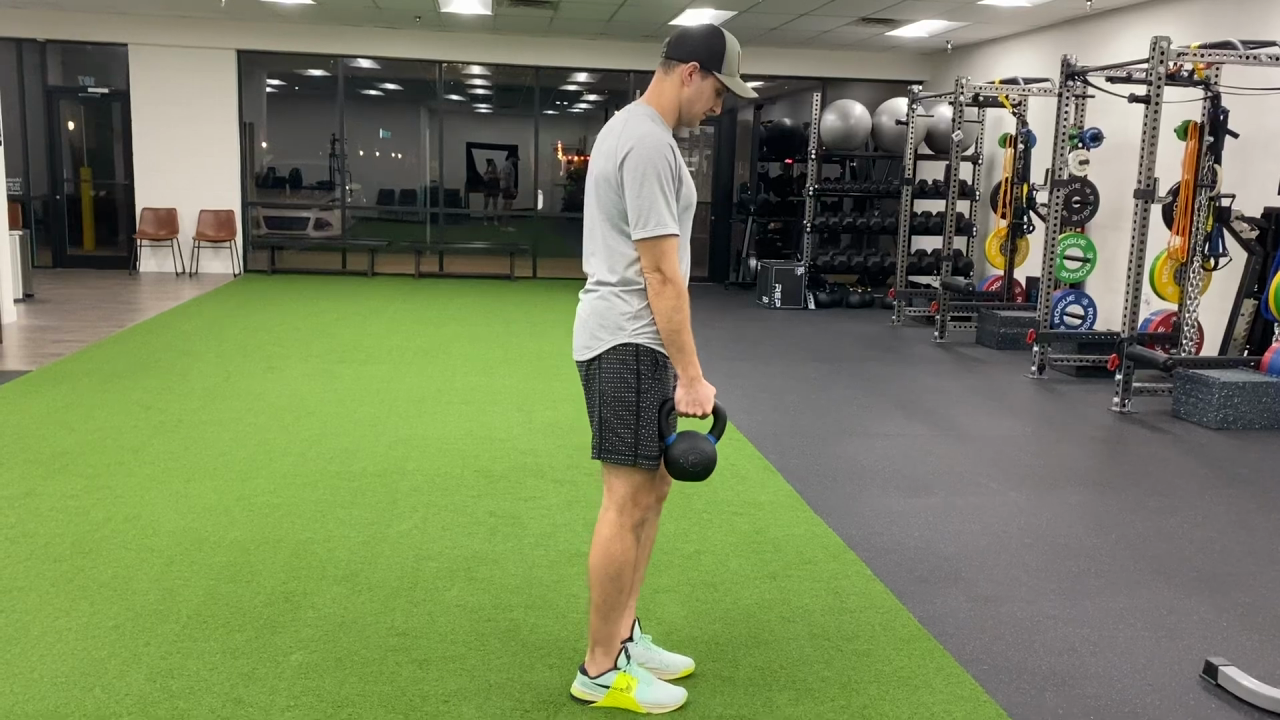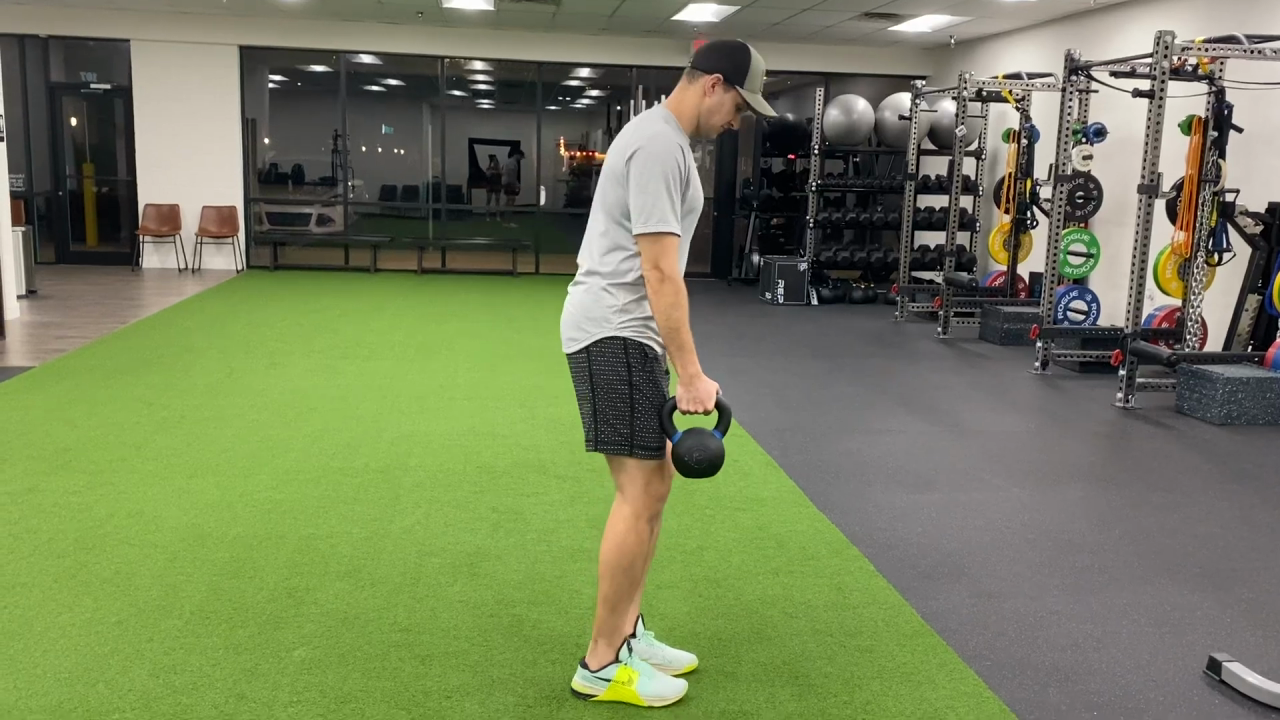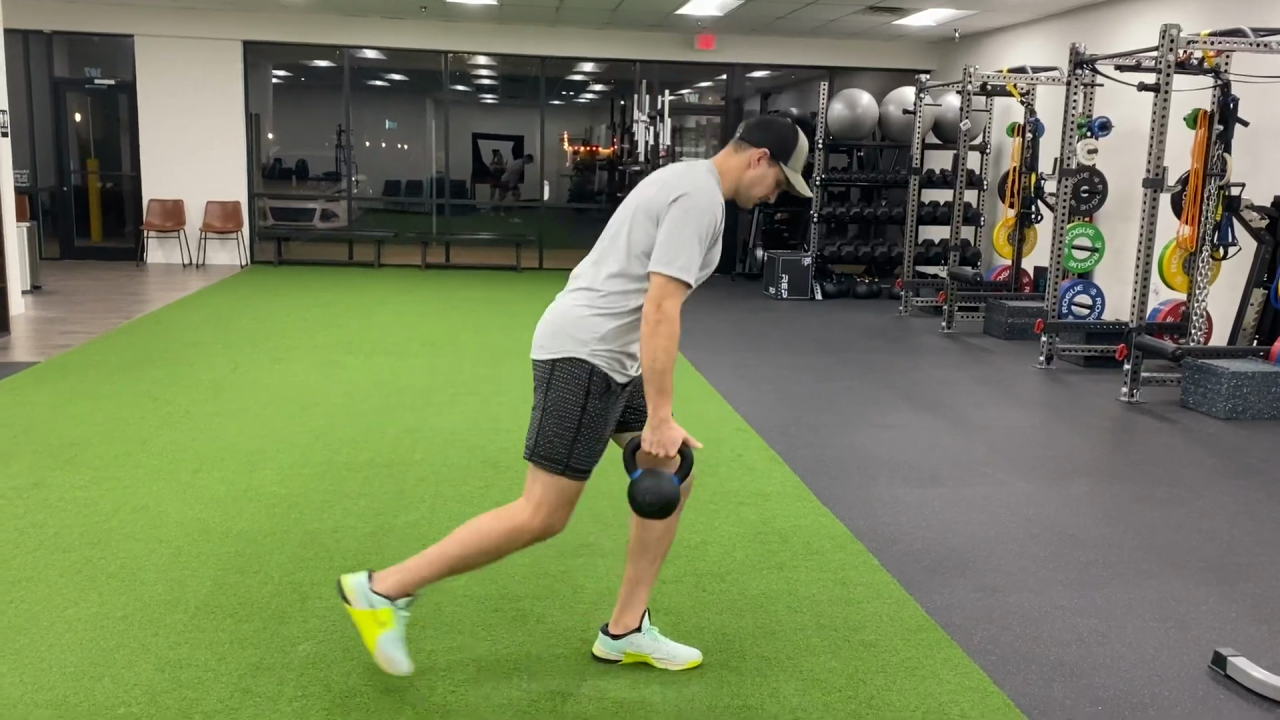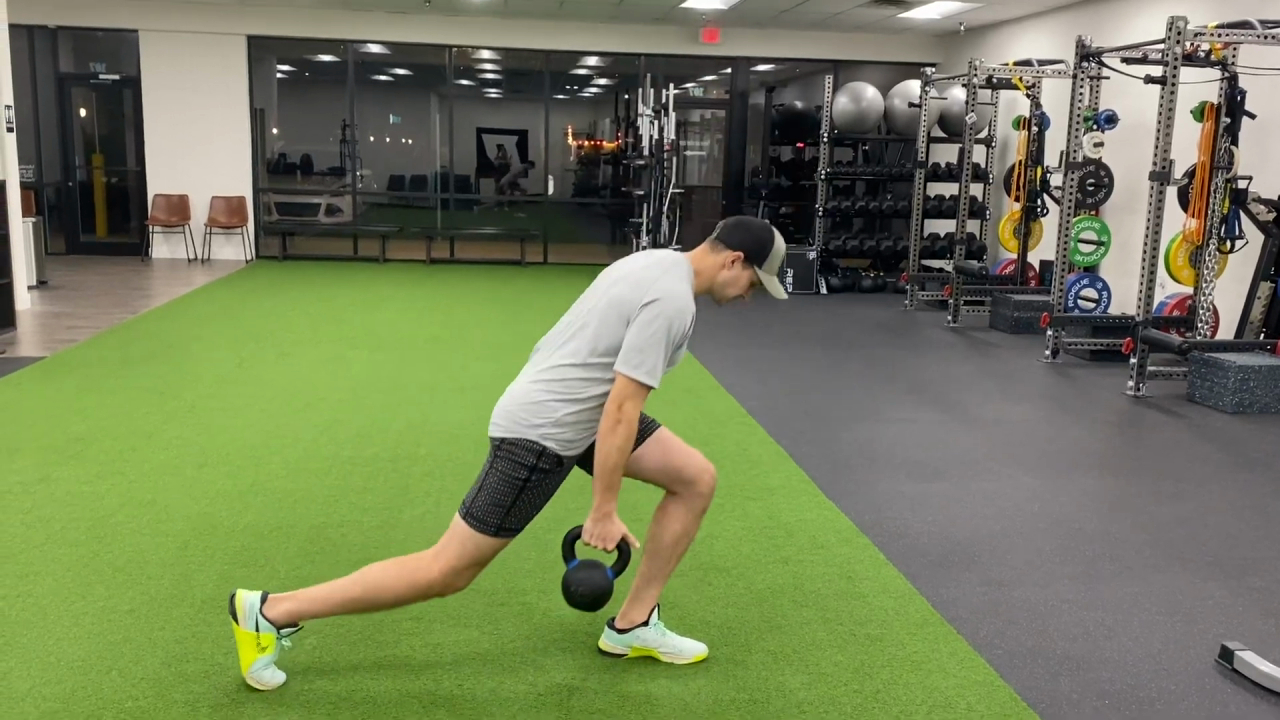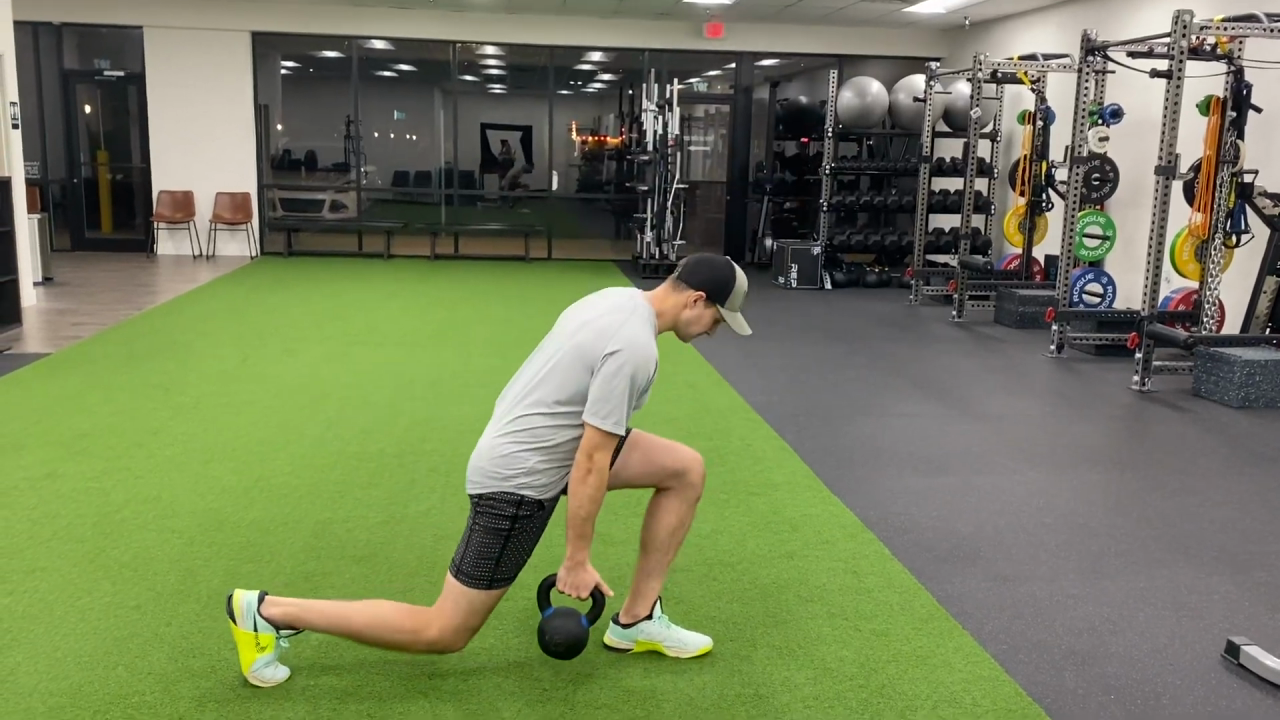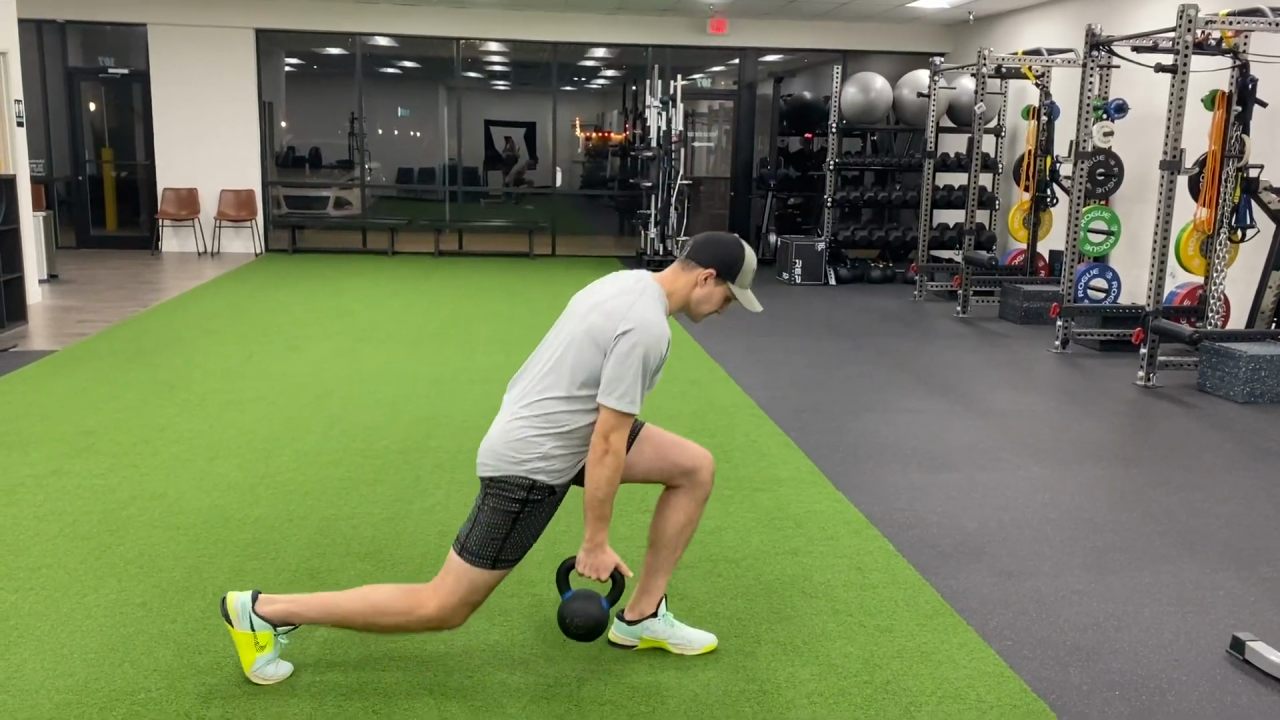
dt=0.3s
person 1, frame 1
left shoulder: (630, 128)
right shoulder: (649, 143)
right elbow: (662, 274)
right wrist: (691, 376)
left hip: (627, 336)
right hip: (629, 343)
left knee: (647, 495)
right knee: (628, 506)
left ankle: (623, 639)
person 1, frame 2
left shoulder: (654, 133)
right shoulder: (661, 143)
right elbow: (660, 270)
left wrist: (680, 364)
right wrist: (691, 374)
left hip: (623, 330)
right hip: (616, 334)
left knee: (650, 488)
right knee: (643, 497)
left ankle: (624, 636)
right ankle: (603, 664)
person 1, frame 3
left shoulder: (690, 179)
right shoulder: (702, 201)
right elbow: (660, 309)
right wrist: (659, 419)
left hip: (610, 352)
right hip: (585, 353)
left knee: (674, 477)
right knee: (541, 516)
left ankle: (625, 630)
right ankle: (384, 592)
person 1, frame 4
left shoulder: (658, 262)
right shoulder: (673, 301)
right elbow: (622, 411)
right wrist: (602, 513)
left hip: (572, 411)
right hip: (542, 430)
left knee: (698, 480)
right knee: (446, 570)
left ankle: (633, 625)
right ankle: (270, 613)
person 1, frame 5
left shoulder: (616, 299)
right shoulder: (634, 349)
right elbow: (592, 462)
right wrist: (577, 560)
left hip: (525, 448)
right hip: (521, 476)
left knee: (686, 470)
right knee: (443, 632)
left ankle: (637, 620)
right ankle: (267, 613)
person 1, frame 6
left shoulder: (626, 282)
right shoulder: (647, 329)
right elbow: (607, 445)
right wrist: (595, 543)
left hip: (542, 432)
right hip: (532, 461)
left knee: (695, 469)
right knee: (441, 608)
left ankle: (642, 616)
right ankle: (263, 613)
